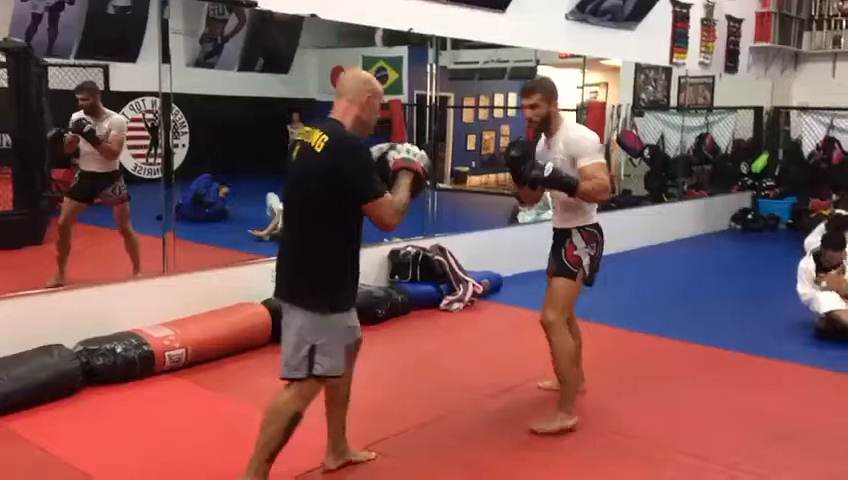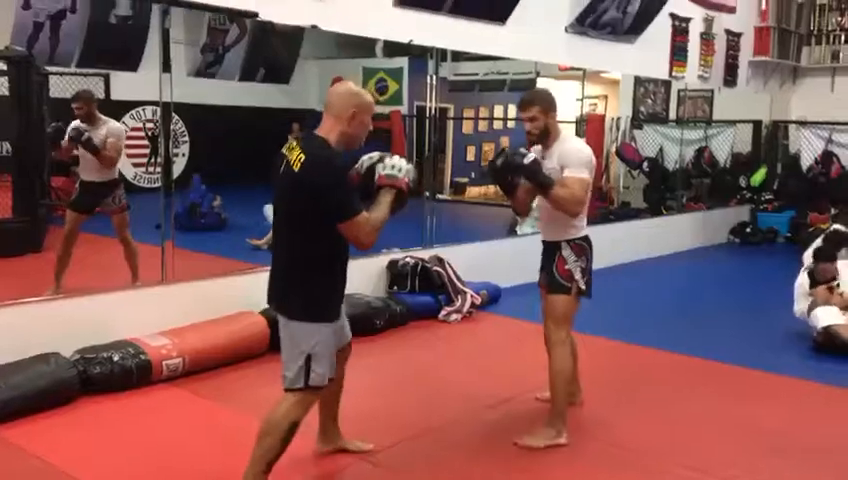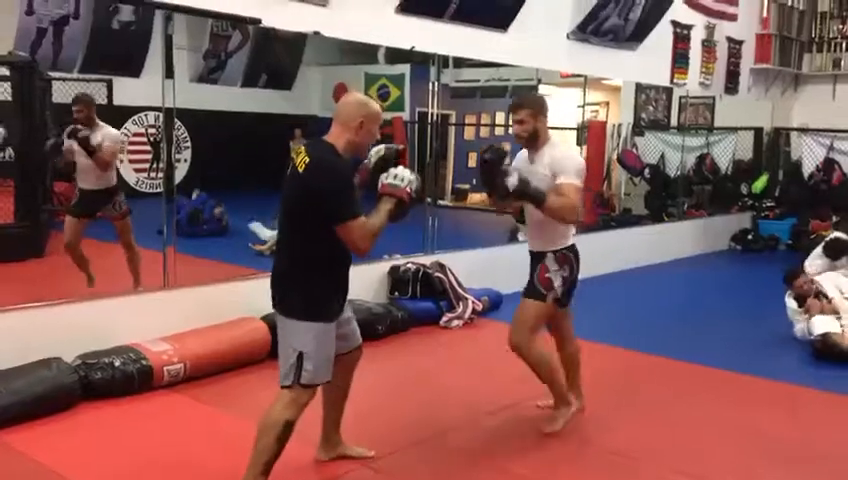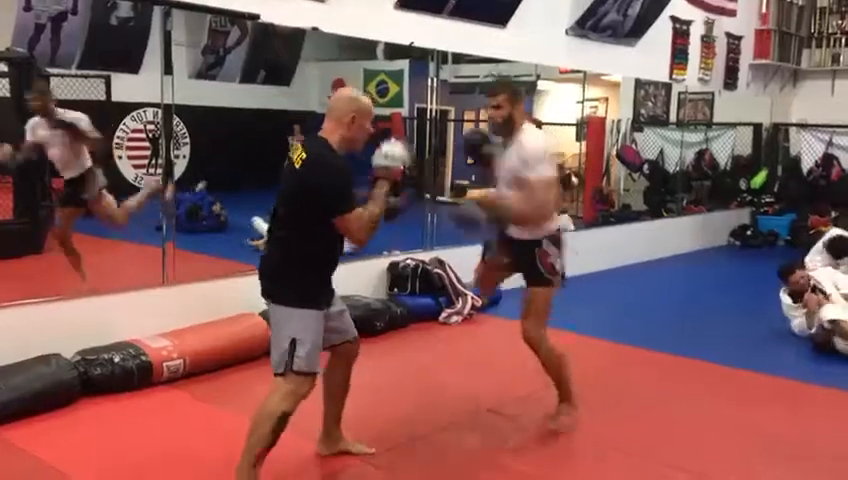
dt=0.3s
person 1, frame 1
left shoulder: (308, 136)
right shoulder: (348, 146)
right elbow: (389, 217)
left wrist: (374, 173)
right wrist: (406, 174)
left hip: (309, 272)
right hip: (316, 281)
left knee: (345, 351)
right knee: (304, 382)
person 1, frame 2
left shoulder: (303, 147)
right shoulder: (325, 164)
right elbow: (364, 236)
left wrist: (358, 176)
right wrist: (388, 190)
left hip: (316, 284)
right hip: (306, 293)
left knee: (337, 352)
right knee: (303, 392)
left ankle: (328, 435)
person 1, frame 3
left shoulder: (314, 153)
right shoulder: (330, 168)
right elbow: (360, 241)
left wrist: (369, 171)
right wrist: (390, 199)
left hip: (322, 287)
right hip: (305, 294)
left knee: (348, 354)
right knee: (298, 391)
left ankle: (330, 443)
person 1, frame 4
left shoulder: (312, 150)
right shoulder: (332, 161)
right elbow: (358, 232)
right wrist: (384, 183)
left hip: (306, 277)
right hip: (293, 288)
left knee: (346, 347)
right knee: (295, 383)
left ankle: (330, 438)
person 2, frame 1
left shoulder: (580, 138)
right shoulder: (542, 143)
left elbow: (602, 190)
right elbow: (529, 198)
left wrist: (561, 180)
right wrist: (519, 172)
left hip: (581, 236)
right hip: (562, 234)
left knee: (552, 318)
right knee: (563, 314)
left ankle: (567, 411)
right ankle: (574, 378)
person 2, frame 2
left shoulder: (575, 151)
right shoulder: (535, 152)
left elbow: (575, 205)
right elbow: (523, 209)
left wrist: (538, 176)
right wrist: (508, 182)
left hip: (570, 250)
right hip: (551, 247)
left knee: (555, 336)
right knee: (558, 327)
left ankle: (555, 429)
right ankle: (571, 390)
person 2, frame 3
left shoulder: (565, 157)
right shoulder: (524, 157)
left elbow: (571, 211)
right elbow: (505, 203)
left wrist: (529, 192)
right wrist: (492, 177)
left hip: (557, 258)
right hip: (540, 255)
left knee: (520, 339)
right knee: (561, 332)
left ankle: (565, 401)
right ankle: (573, 394)
person 2, frame 4
left shoulder: (535, 147)
right shoulder: (502, 137)
left elbow: (541, 210)
left wrist: (492, 204)
left hip: (540, 243)
right hip: (510, 237)
left knee: (532, 334)
right knee: (482, 282)
left ankle: (567, 402)
person 3, frame 1
left shoulder: (117, 120)
right shoulder: (77, 117)
left elbow: (113, 153)
right elbow: (68, 149)
left wrist: (91, 136)
right wrist: (62, 139)
left hip: (109, 178)
right hip: (85, 177)
left knee: (125, 228)
right knee: (63, 224)
left ankle: (137, 272)
right ankle: (60, 274)
person 3, frame 2
left shoulder: (114, 128)
right shoulder: (74, 127)
left elbow: (111, 162)
right elbow: (62, 155)
left wrist: (89, 144)
right wrist: (55, 141)
left hip: (109, 187)
right hip: (85, 186)
left knee: (125, 237)
right knee: (67, 236)
left ankle: (136, 281)
right ankle: (56, 286)
person 3, frame 3
left shoulder: (111, 134)
right shoulder: (73, 131)
left elbow: (105, 165)
right elbow: (65, 160)
left wrist: (87, 145)
right wrist: (61, 150)
left hip: (109, 193)
right hip: (84, 194)
left knee: (127, 243)
right knee: (70, 243)
left ankle: (137, 285)
right ankle: (89, 279)
person 3, frame 4
left shoulder: (74, 118)
right shoulder: (33, 125)
left elbow: (97, 144)
right elbow: (26, 153)
left wrist: (75, 129)
left hip: (87, 177)
right hip: (71, 183)
left knee: (117, 218)
right knee: (60, 235)
left ankle: (152, 186)
right ankle: (81, 275)
